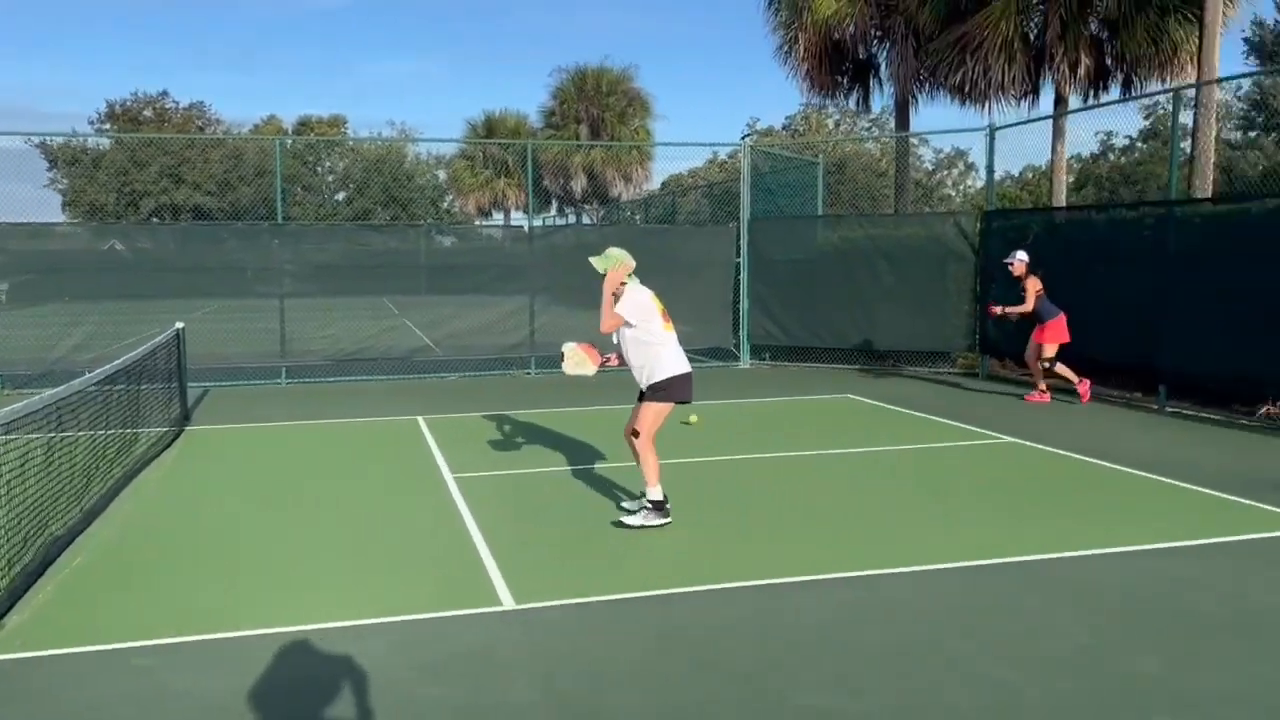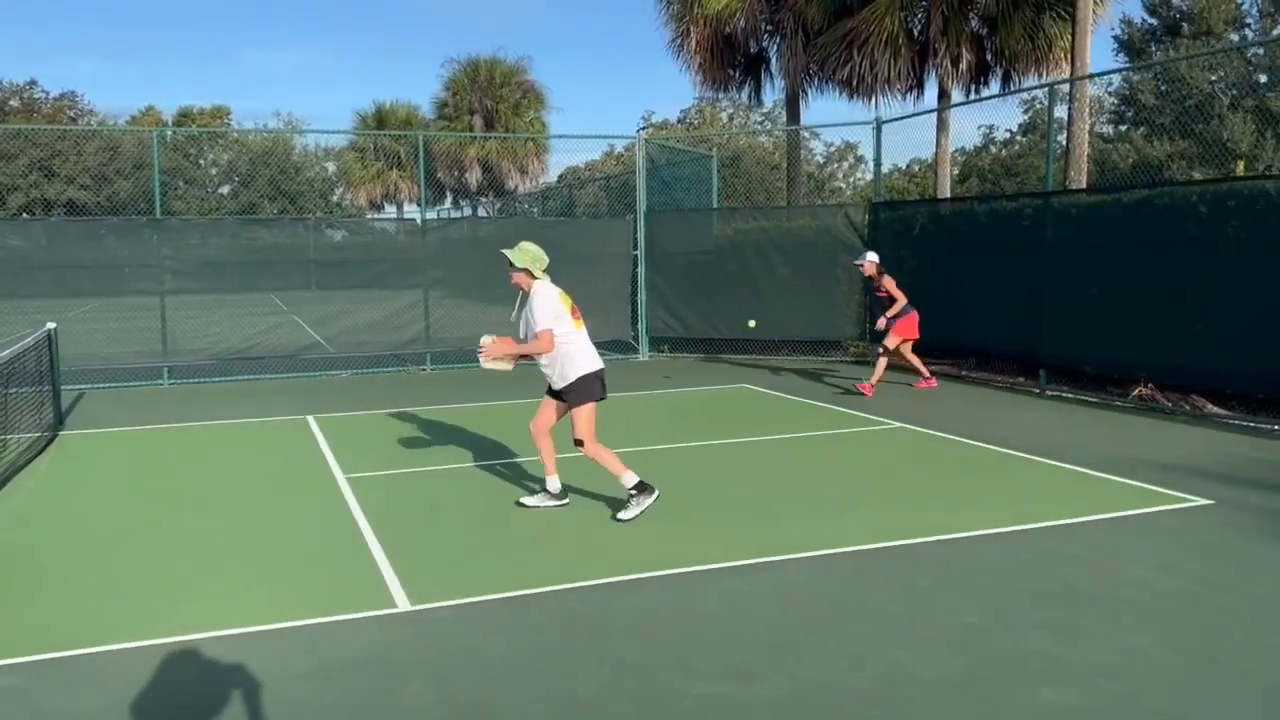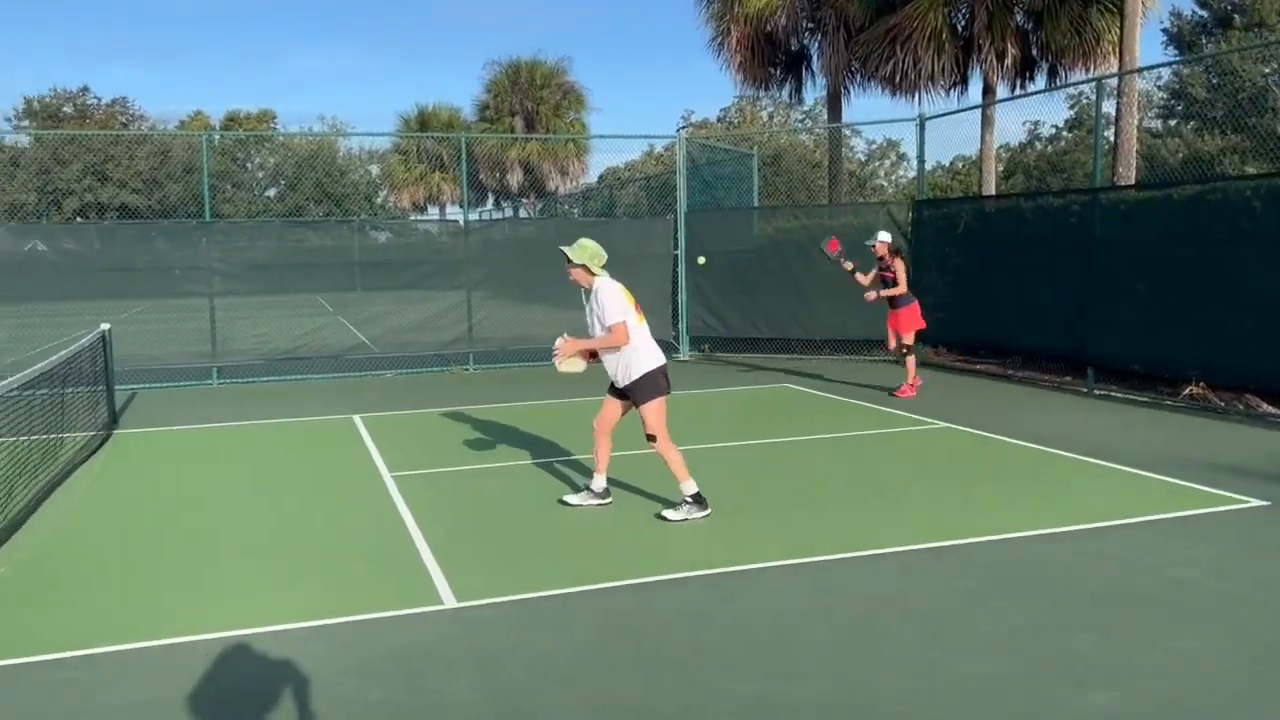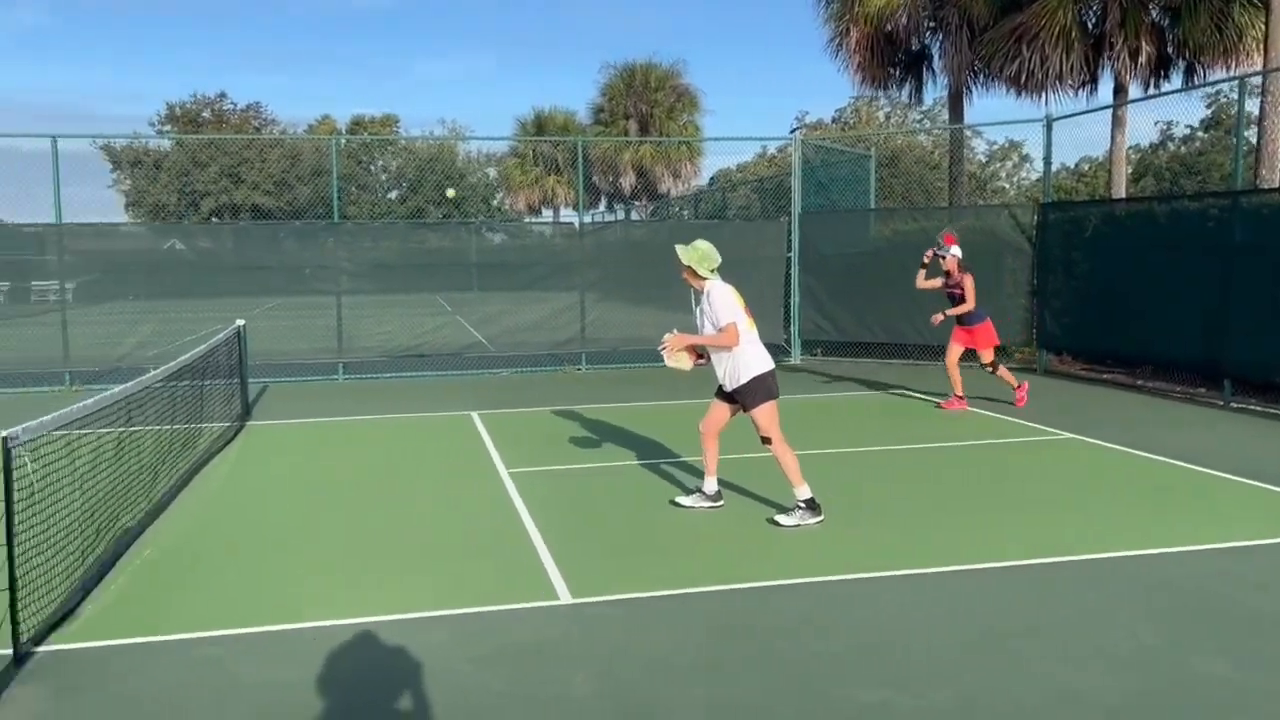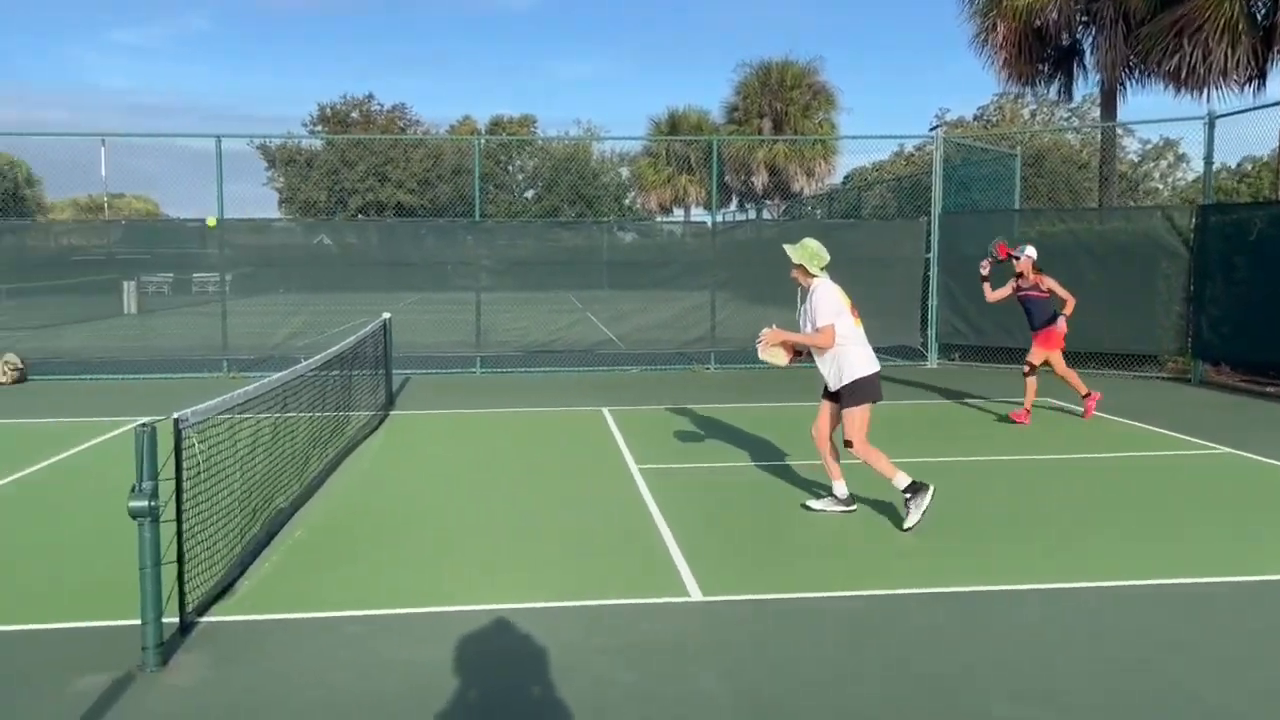
dt=0.3s
person 1, frame 1
left shoulder: (635, 295)
right shoulder: (630, 296)
left elbow: (606, 327)
left wrist: (608, 289)
right wrist: (619, 358)
left hip: (669, 375)
right hip: (656, 377)
left knee: (641, 437)
right knee: (632, 433)
left ankle: (655, 507)
right ankle: (654, 497)
person 1, frame 2
left shoulder: (542, 296)
right shoulder: (540, 294)
left elbow: (545, 344)
left wrist: (506, 349)
right wrist: (515, 351)
left hip: (582, 374)
right hip: (564, 377)
left knee: (586, 444)
right knee: (538, 428)
left ankle: (640, 489)
right ankle: (553, 491)
person 1, frame 3
left shoulder: (606, 291)
right shoulder: (599, 292)
left elbow: (621, 338)
left wrist: (580, 345)
right wrist: (587, 352)
left hip: (645, 371)
right hip: (626, 375)
left knee: (658, 439)
right knee: (601, 427)
left ankle: (695, 500)
right ankle: (598, 489)
person 1, frame 4
left shoulder: (718, 292)
right shoulder: (710, 294)
left elbow: (731, 338)
left wrist: (689, 339)
right wrist: (695, 352)
left hip: (753, 374)
right hip: (733, 378)
left knee: (774, 442)
right knee: (707, 429)
left ankle: (808, 506)
right ankle: (710, 492)
person 1, frame 5
left shoulder: (823, 292)
right shoulder: (817, 292)
left elbow: (826, 340)
left wrist: (784, 335)
right wrist: (796, 349)
left hip: (857, 375)
right hip: (840, 377)
left knee: (857, 445)
right knee: (820, 433)
left ankle: (914, 490)
right ankle: (841, 496)
